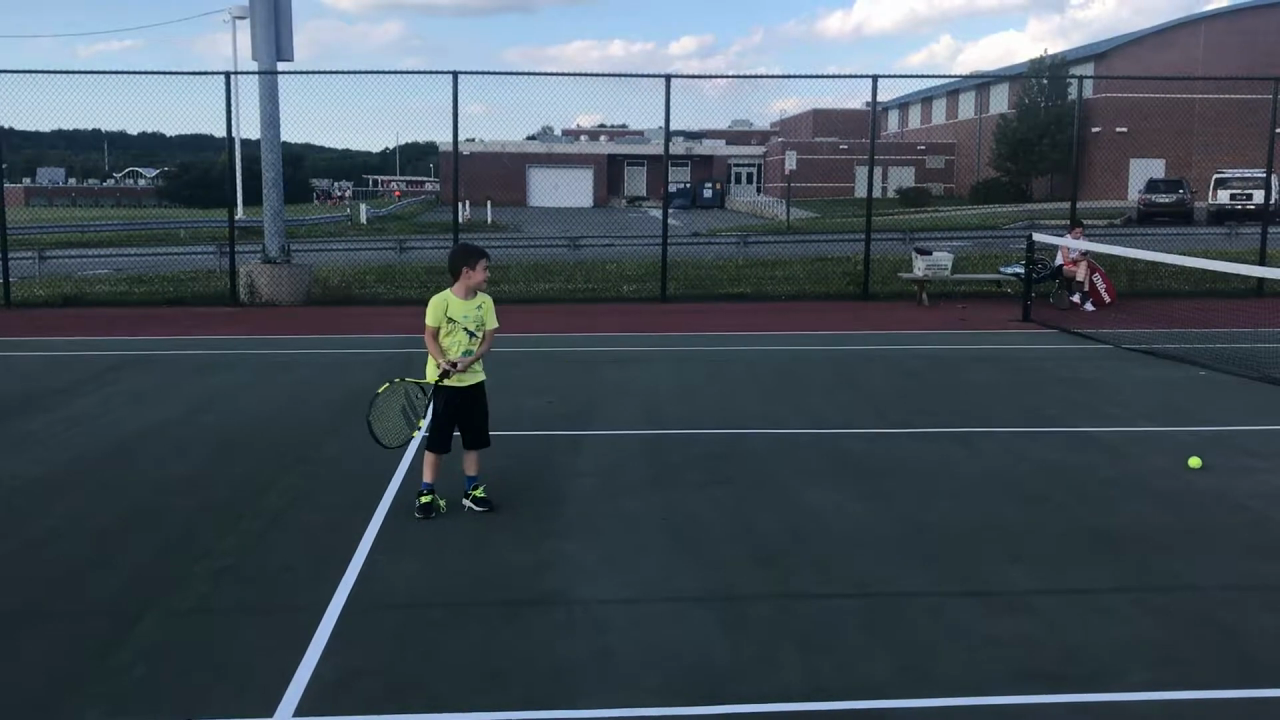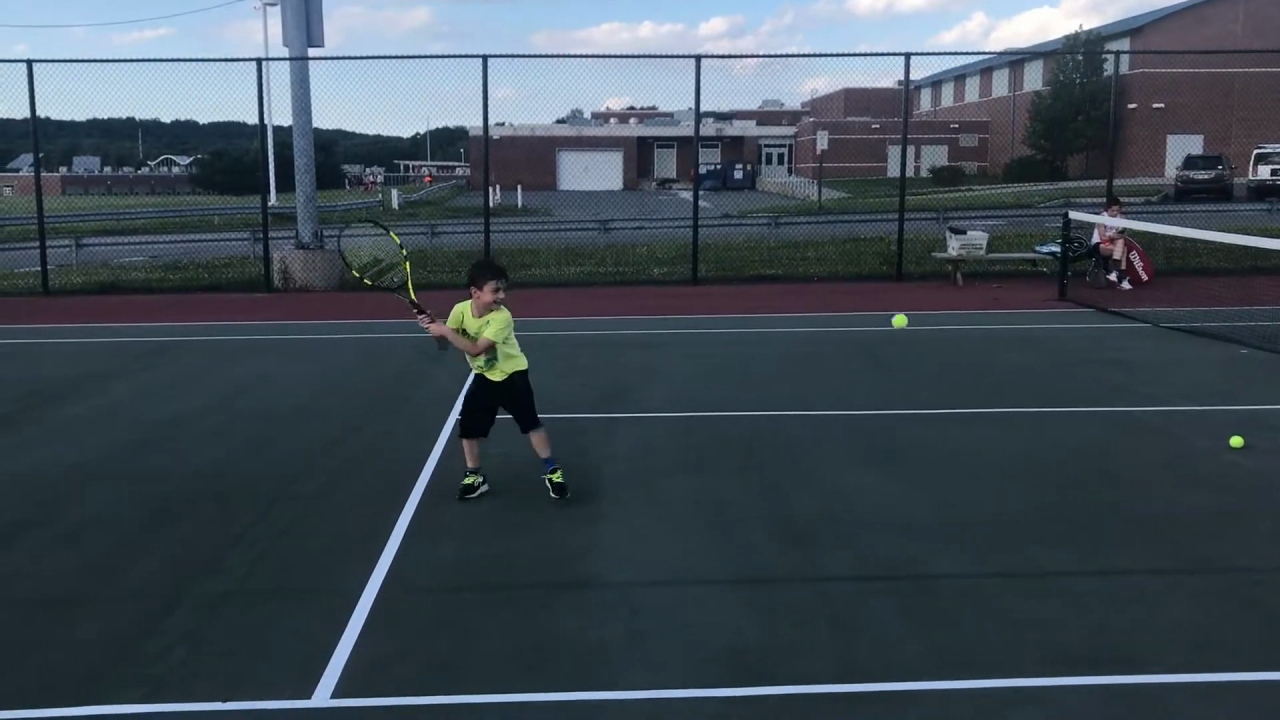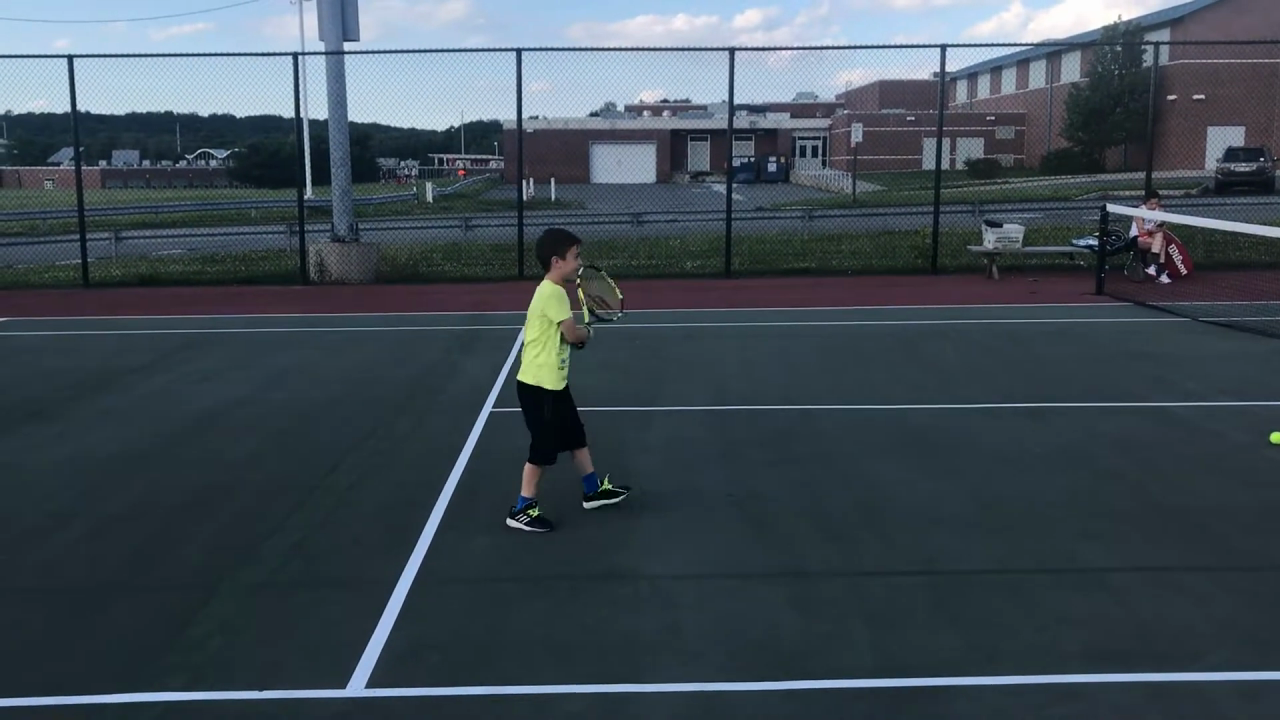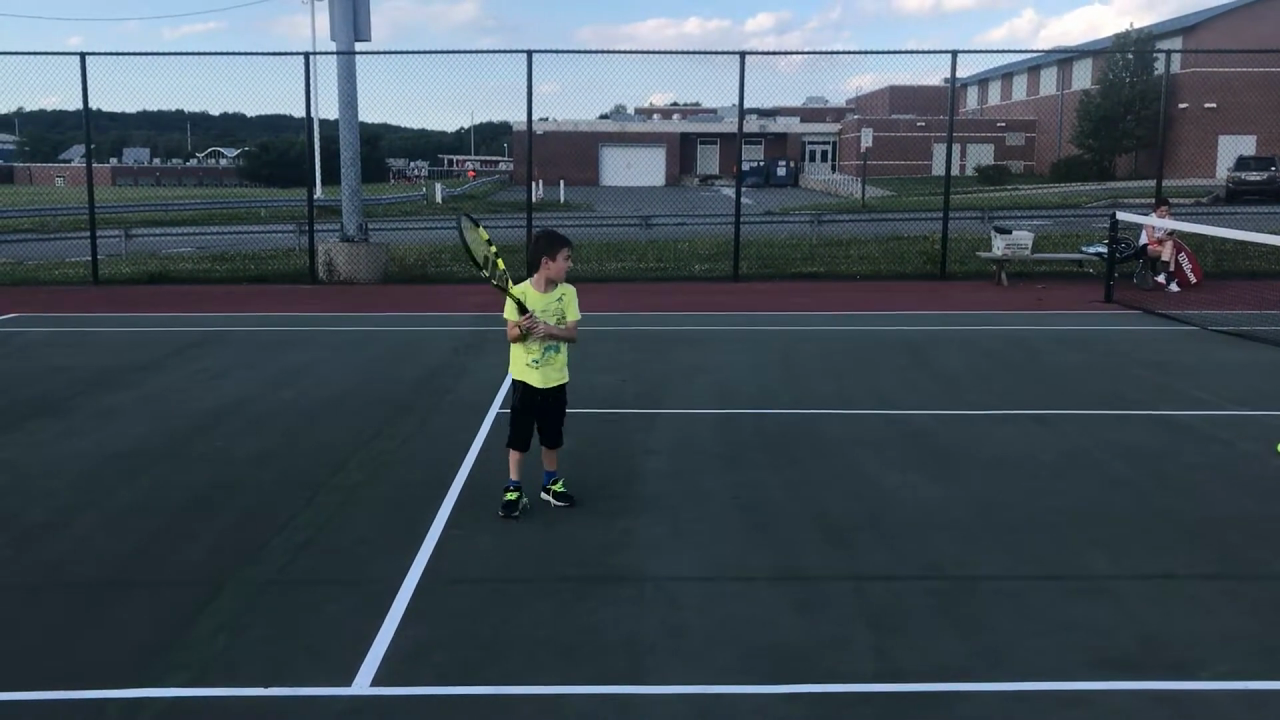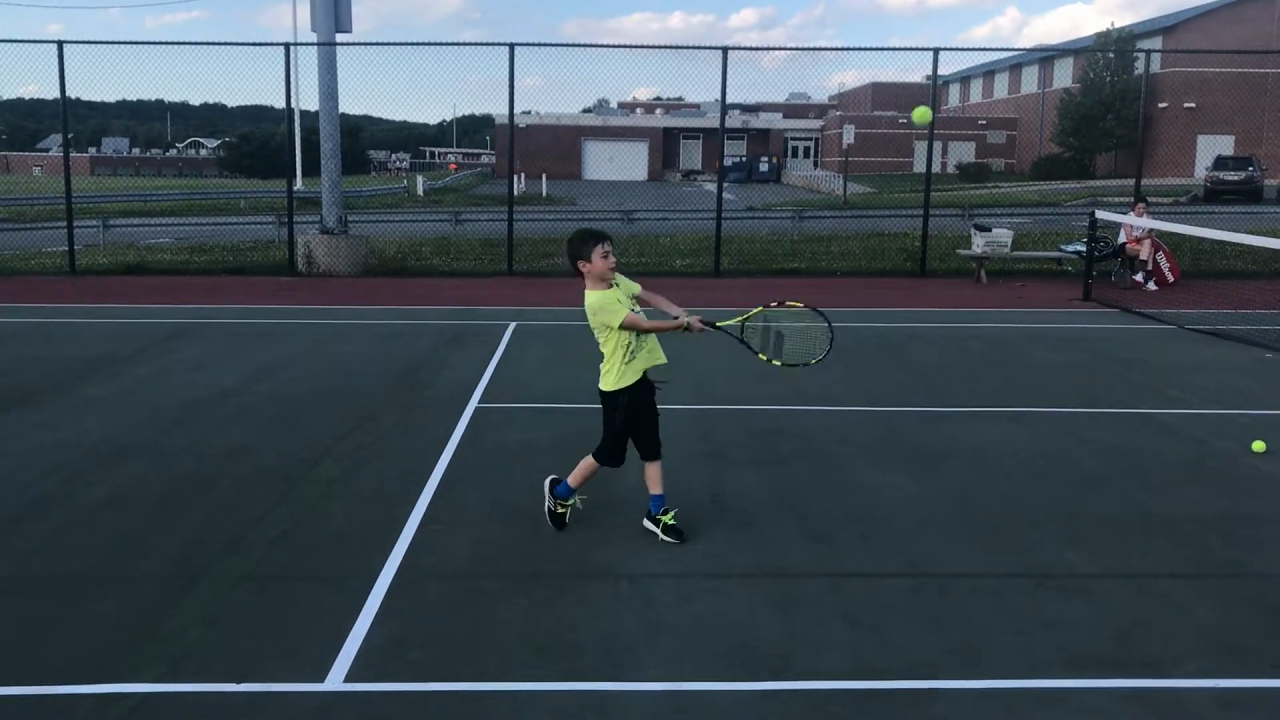
dt=1s
person 1, frame 1
left shoulder: (485, 301)
right shoulder: (440, 302)
left elbow: (488, 339)
right elbow: (430, 338)
left wrist: (469, 360)
right wrist: (442, 362)
left hip: (473, 380)
right hip: (444, 382)
left knee: (474, 438)
right knee: (437, 438)
left ankle: (472, 489)
right ankle: (426, 493)
person 1, frame 2
left shoulder: (501, 317)
right shoulder: (460, 310)
left elbow: (475, 349)
right elbow: (449, 340)
left wrist: (445, 331)
right wrist: (435, 327)
left hip: (512, 373)
right hip: (483, 376)
left knee: (531, 423)
right knee: (469, 426)
left ankle: (551, 471)
right ankle: (474, 475)
person 1, frame 3
left shoulder: (549, 291)
right shoulder: (554, 293)
right elbow: (572, 334)
left wrist: (577, 331)
right wrist: (587, 331)
left hip: (552, 384)
right hip: (539, 385)
left knee: (575, 436)
right knee: (543, 448)
left ankle: (593, 488)
right ankle: (522, 509)
person 1, frame 4
left shoulder: (568, 293)
right shoulder: (518, 293)
left elbow: (572, 333)
right elbow: (510, 335)
left wrist: (549, 330)
right wrist: (524, 329)
left hip: (555, 379)
right hip: (526, 379)
left knee: (552, 437)
right knee: (519, 437)
left ankle: (551, 483)
right ankle: (513, 489)
person 1, frame 5
left shoulder: (618, 281)
right shoulder: (596, 303)
left elbow: (650, 296)
right elbow: (642, 324)
left wrist: (681, 313)
right wrist: (681, 324)
left hip: (639, 379)
right hip: (618, 387)
left knee: (651, 450)
right knee: (609, 452)
left ankle: (658, 512)
right ankle: (562, 491)
